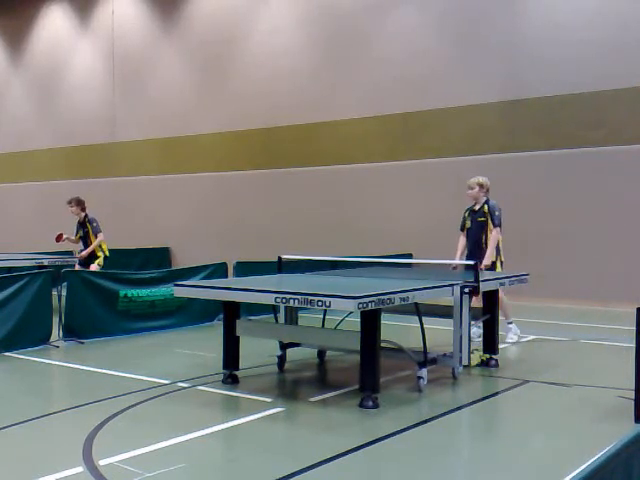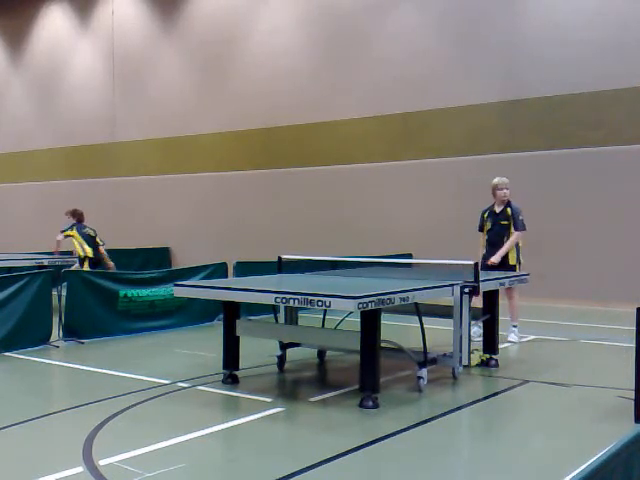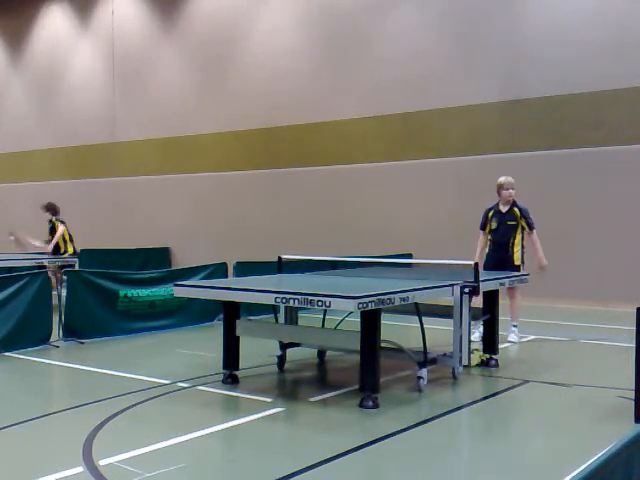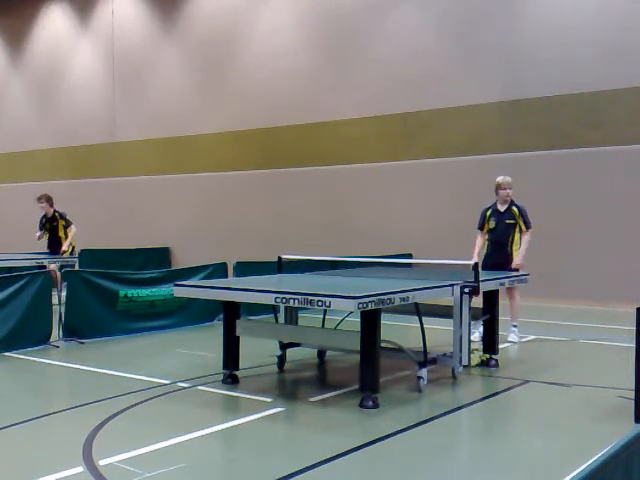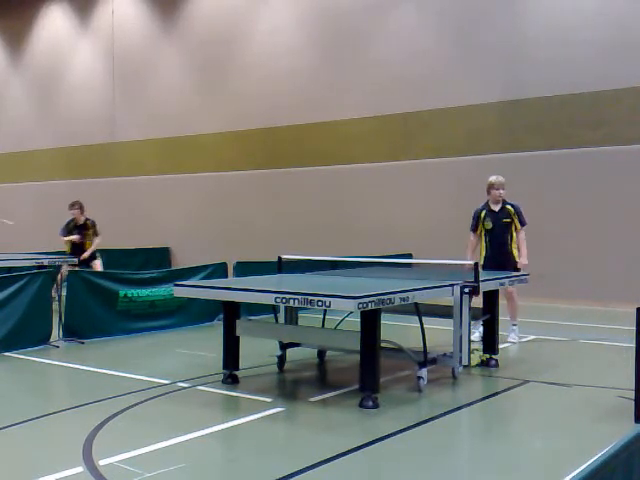
dt=0.4s
person 1, frame 1
left shoulder: (492, 207)
right shoulder: (468, 212)
left elbow: (495, 233)
right elbow: (463, 236)
left wrist: (488, 257)
right wrist: (457, 257)
left hip: (491, 258)
right hip: (473, 259)
left ankle: (511, 326)
right ankle: (478, 327)
person 1, frame 2
left shoulder: (514, 211)
right shoulder: (486, 213)
left elbow: (517, 235)
left wrist: (499, 255)
right wrist: (482, 257)
left hip: (509, 259)
right hip: (489, 258)
left knee: (510, 291)
left ankle: (514, 328)
right ankle: (479, 326)
person 1, frame 3
left shoulder: (520, 211)
right shoulder: (490, 212)
left elbow: (532, 233)
right elbow: (484, 235)
left wrist: (541, 257)
right wrist: (477, 257)
left hip: (513, 258)
right hip: (492, 258)
left knee: (512, 291)
left ankle: (514, 328)
right ankle: (481, 326)
person 1, frame 4
left shoulder: (519, 210)
right shoulder: (487, 211)
left elbow: (526, 234)
right elbow: (481, 235)
left wrist: (520, 256)
right wrist: (475, 256)
left hip: (511, 259)
right hip: (490, 258)
left knee: (512, 290)
left ankle: (514, 328)
right ankle: (480, 326)
person 1, frame 5
left shoulder: (513, 209)
right shoulder: (480, 212)
left elbow: (520, 232)
right elbow: (474, 236)
left wrist: (523, 256)
right wrist: (469, 259)
left hip: (510, 258)
right hip: (489, 260)
left knee: (510, 291)
left ankle: (514, 327)
right ankle: (481, 326)
